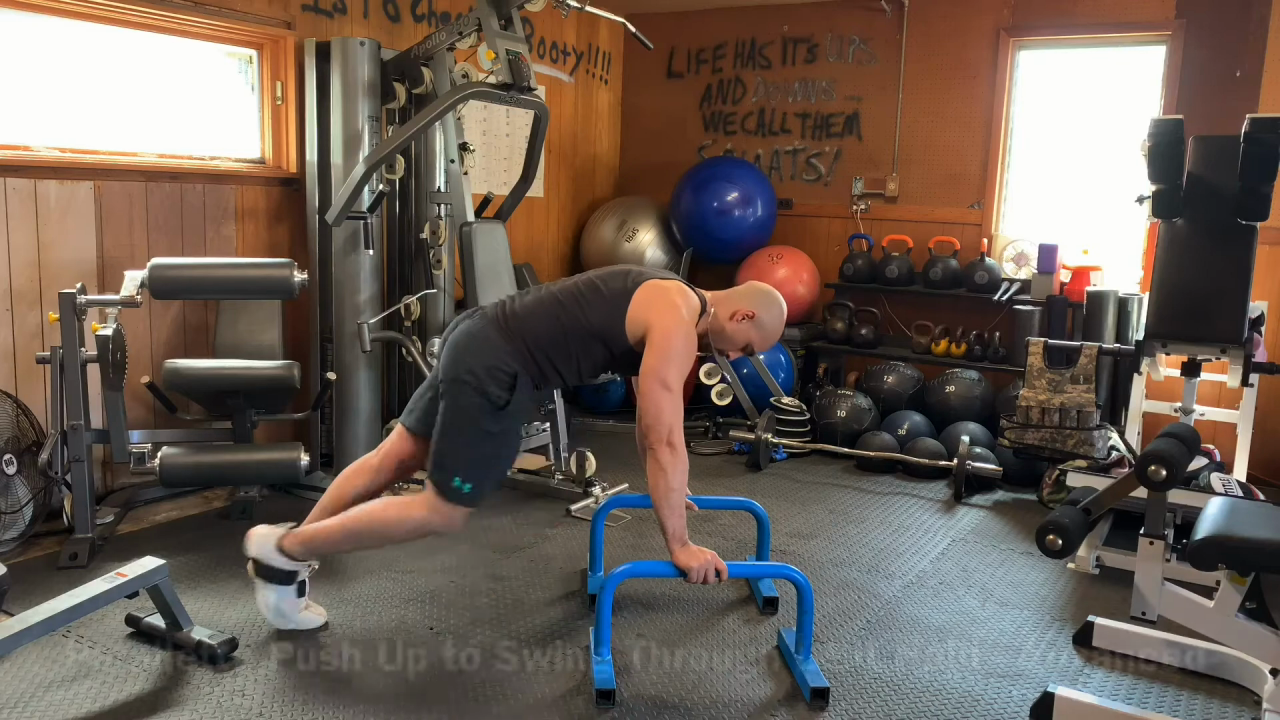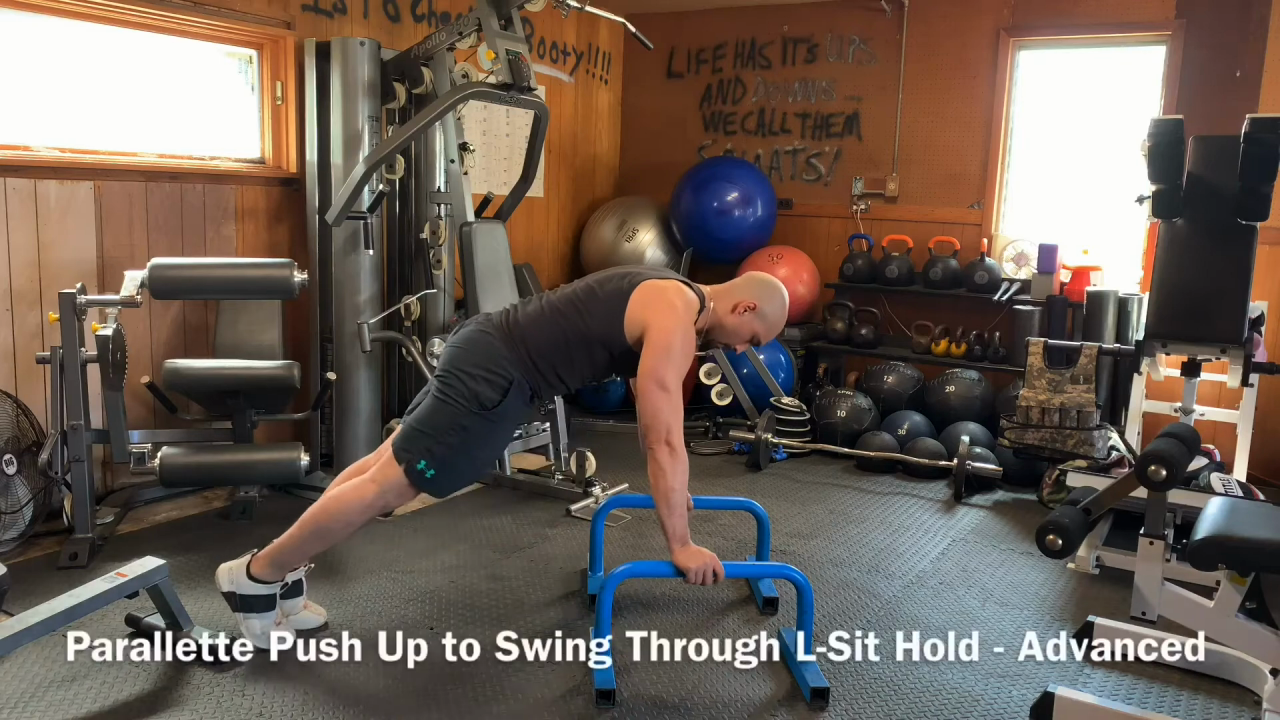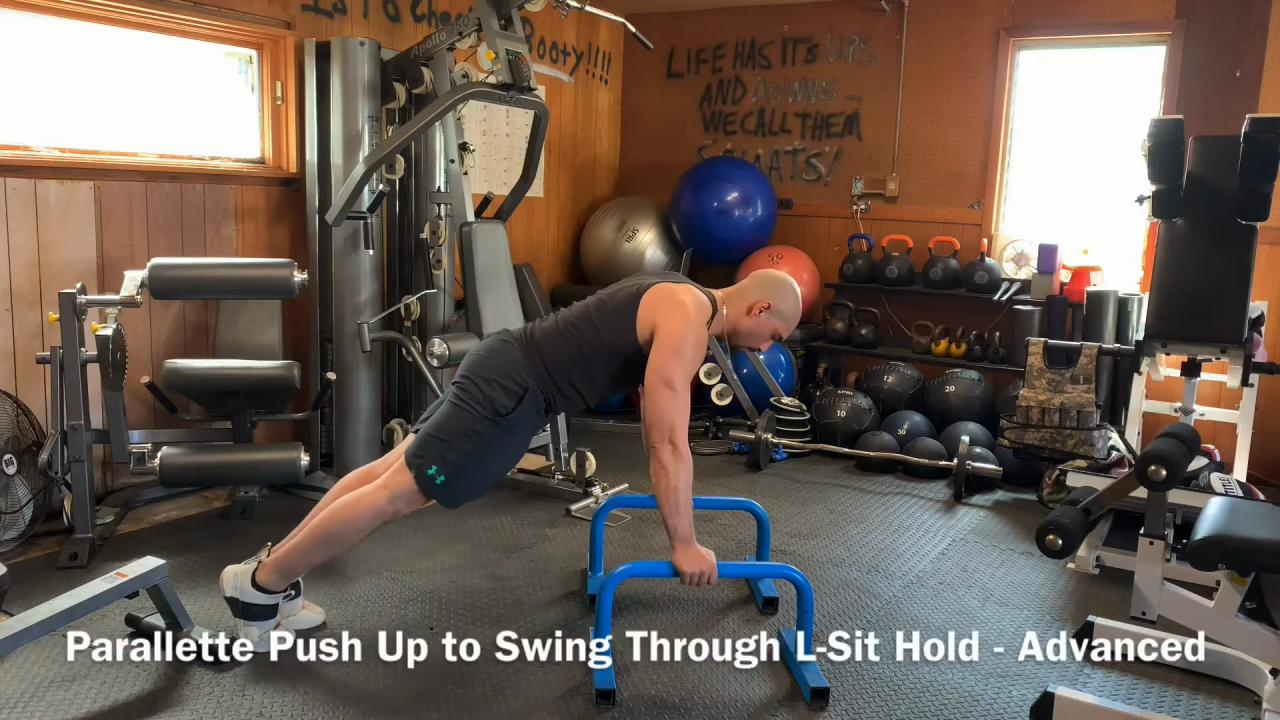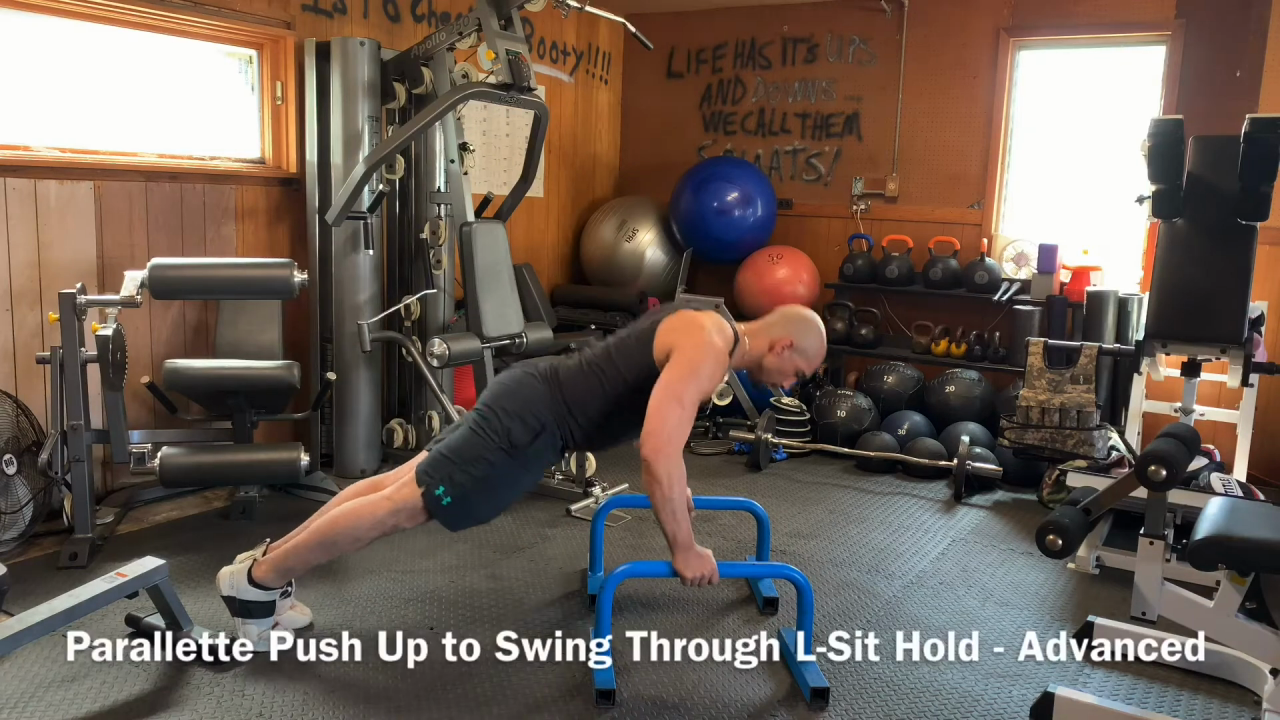
dt=0.4s
person 1, frame 1
left shoulder: (668, 300)
right shoulder: (678, 322)
left elbow: (650, 417)
right elbow: (665, 440)
left wrist: (663, 486)
right wrist: (680, 544)
left hip: (478, 337)
right hip: (495, 367)
left knee: (392, 460)
right knee: (442, 510)
left ankle: (290, 566)
right ankle: (282, 552)
person 1, frame 2
left shoulder: (670, 296)
right shoulder: (674, 321)
left elbow: (651, 413)
right elbow: (664, 441)
left wrist: (668, 489)
right wrist: (681, 545)
left hip: (485, 346)
right hip: (494, 377)
left knee: (386, 462)
right knee: (387, 484)
left ankle: (283, 570)
right ankle: (255, 576)
person 1, frame 3
left shoulder: (681, 300)
right shoulder: (686, 320)
left elbow: (654, 405)
right elbow: (669, 440)
left wrist: (673, 488)
right wrist: (684, 545)
left hip: (505, 367)
right hip: (511, 389)
left knee: (393, 468)
right knee: (396, 492)
left ankle: (277, 563)
right ankle: (259, 584)
person 1, frame 4
left shoulder: (705, 327)
right shoulder: (708, 347)
right elbow: (657, 451)
left wrist: (671, 488)
right wrist: (685, 550)
left hip: (530, 396)
right hip: (532, 421)
left knee: (398, 483)
right knee: (401, 508)
left ankle: (270, 559)
right ankle: (257, 582)
